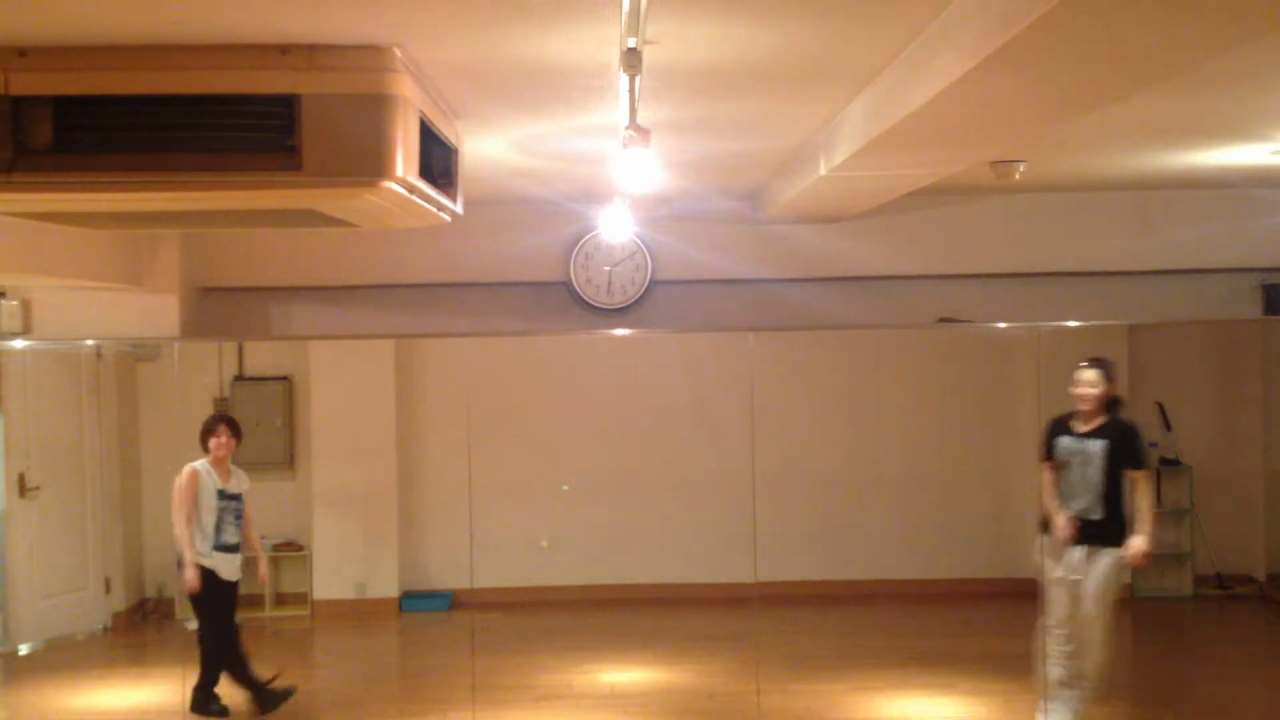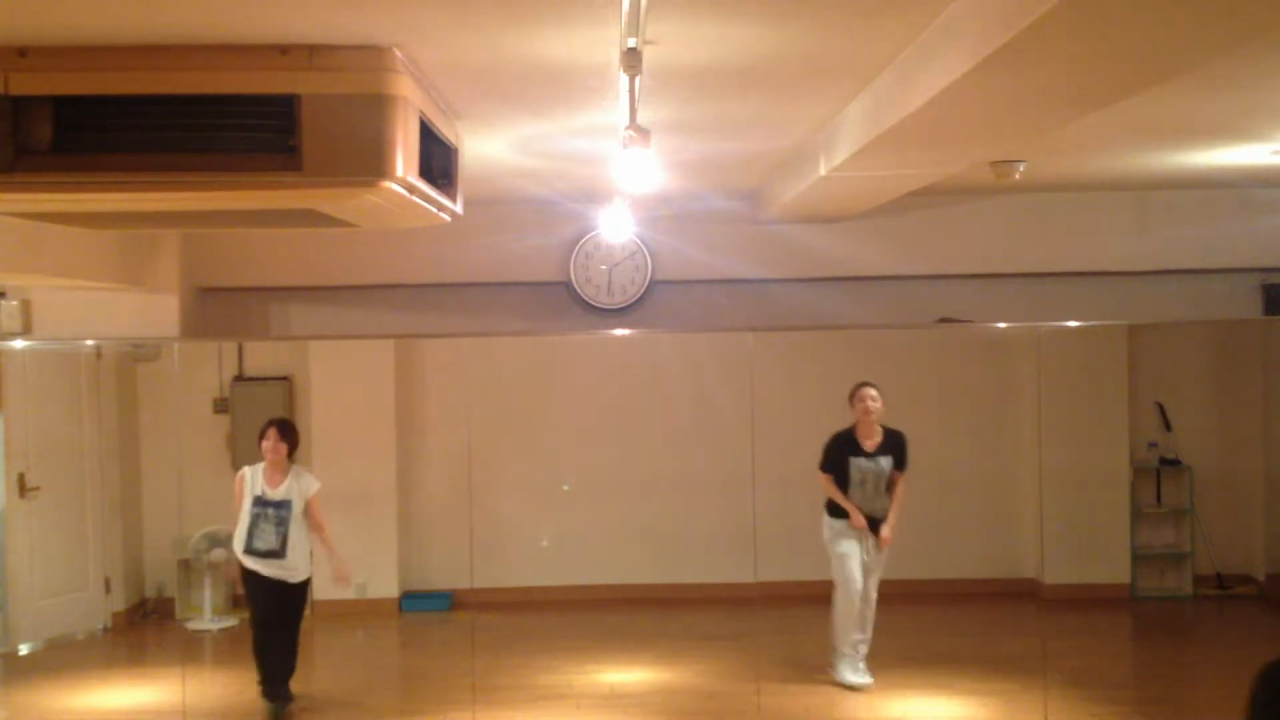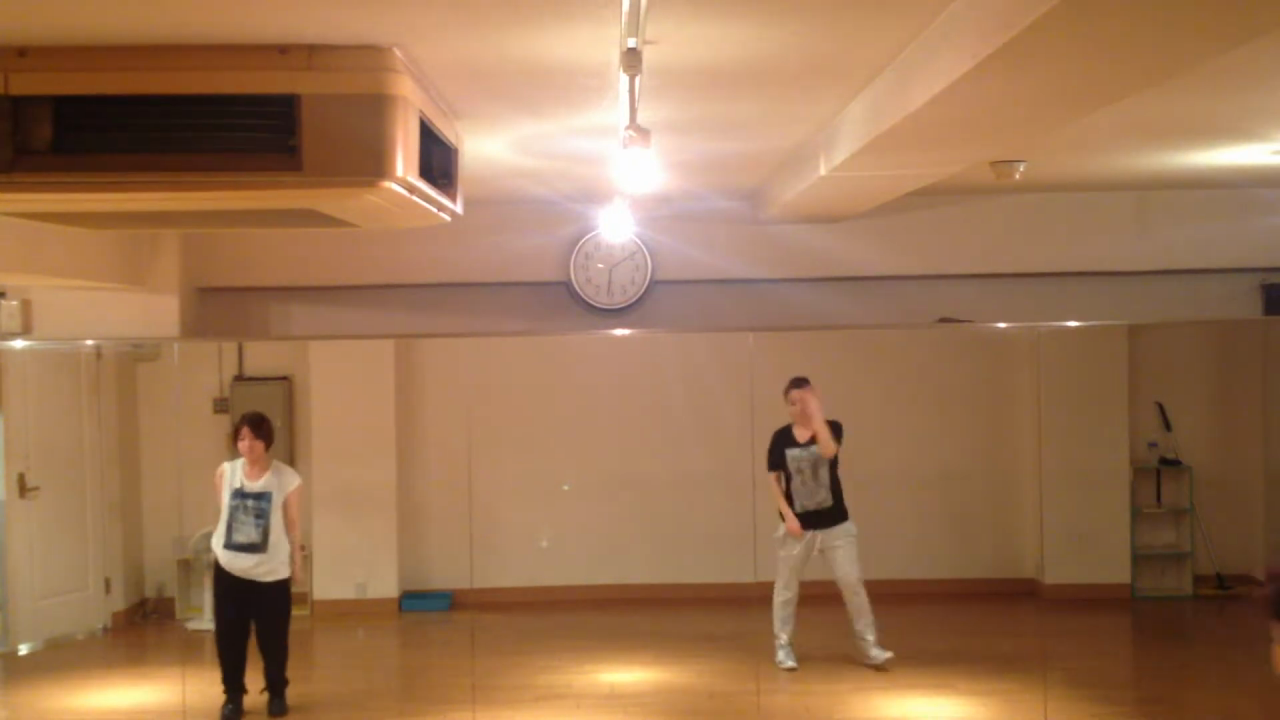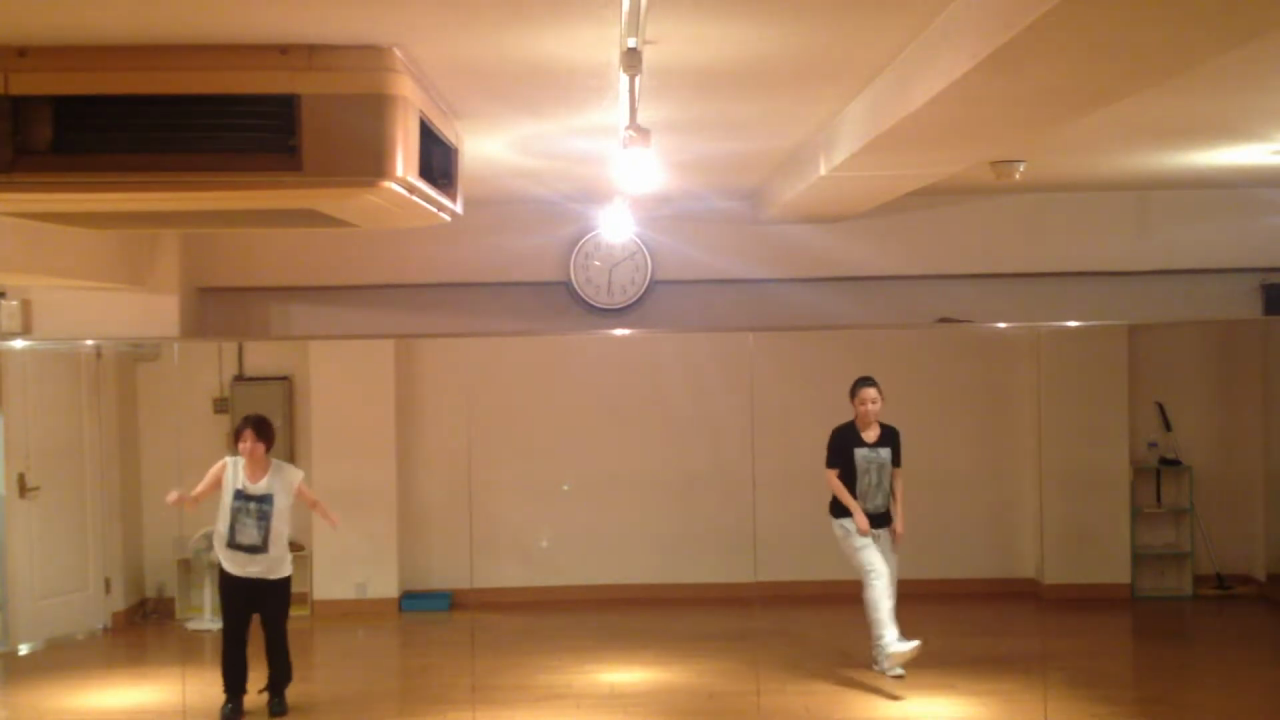
dt=1s
person 1, frame 1
left shoulder: (1122, 432)
right shoulder: (1058, 428)
left elbow: (1141, 483)
left wrist: (1142, 534)
right wrist: (1056, 515)
left hip: (1104, 542)
right hip: (1061, 539)
left knee: (1094, 622)
right knee: (1058, 622)
person 1, frame 2
left shoulder: (896, 440)
right shoulder: (840, 442)
left elbow: (899, 483)
right elbow: (826, 481)
left wrist: (889, 524)
right wrist: (851, 510)
left hip: (877, 525)
right hip: (842, 523)
left knee: (868, 595)
right knee: (850, 588)
left ankle: (857, 657)
right ankle: (845, 660)
person 1, frame 3
left shoulder: (831, 428)
right shoulder: (780, 438)
left elbow: (828, 450)
right elbow: (774, 480)
left wrist: (815, 413)
right wrist: (787, 515)
left hip: (835, 522)
right hip: (798, 524)
left knee: (852, 582)
right knee: (786, 586)
left ankle: (868, 645)
right ankle: (782, 645)
person 1, frame 4
left shoulder: (892, 435)
right shoulder: (841, 435)
left elbow: (896, 477)
right elbow: (832, 478)
left wrist: (898, 514)
right wrist: (857, 512)
left hip: (883, 521)
right hip: (850, 519)
left knee: (887, 583)
right knee: (875, 576)
left ankle: (886, 653)
right ankle: (891, 644)
person 2, frame 1
left shoulder: (239, 478)
right shoulder: (193, 473)
right elbow: (181, 521)
left wrist: (260, 558)
right wrist: (189, 564)
left hip: (229, 567)
right hip: (201, 567)
left knee: (216, 633)
right knee: (222, 632)
left ankle: (203, 695)
right ankle: (257, 691)
person 2, frame 2
left shoulder: (305, 482)
right shoulder: (245, 477)
left elbow: (318, 524)
right elbow: (241, 518)
left wrist: (337, 561)
right wrist: (235, 555)
left hip: (293, 571)
right hip: (255, 568)
left knee: (287, 633)
right knee: (265, 628)
left ankle: (279, 685)
right ankle: (274, 693)
person 2, frame 3
left shoulder: (286, 477)
right shoulder: (224, 473)
left elbow: (292, 523)
right elbow: (224, 515)
left wrist: (295, 562)
right wrist: (221, 546)
left hip: (272, 573)
right hip: (229, 570)
left knee: (273, 639)
right knee: (229, 637)
left ankle: (277, 693)
right ankle: (234, 695)
person 2, frame 4
left shoulder: (287, 474)
right shoulder: (225, 468)
left elbow: (311, 501)
right elbow: (197, 496)
left wrist: (329, 517)
right wrist: (179, 498)
left hip: (274, 571)
right hip: (234, 570)
left knee: (275, 635)
right knee: (233, 635)
left ankle: (277, 693)
right ankle: (234, 695)
